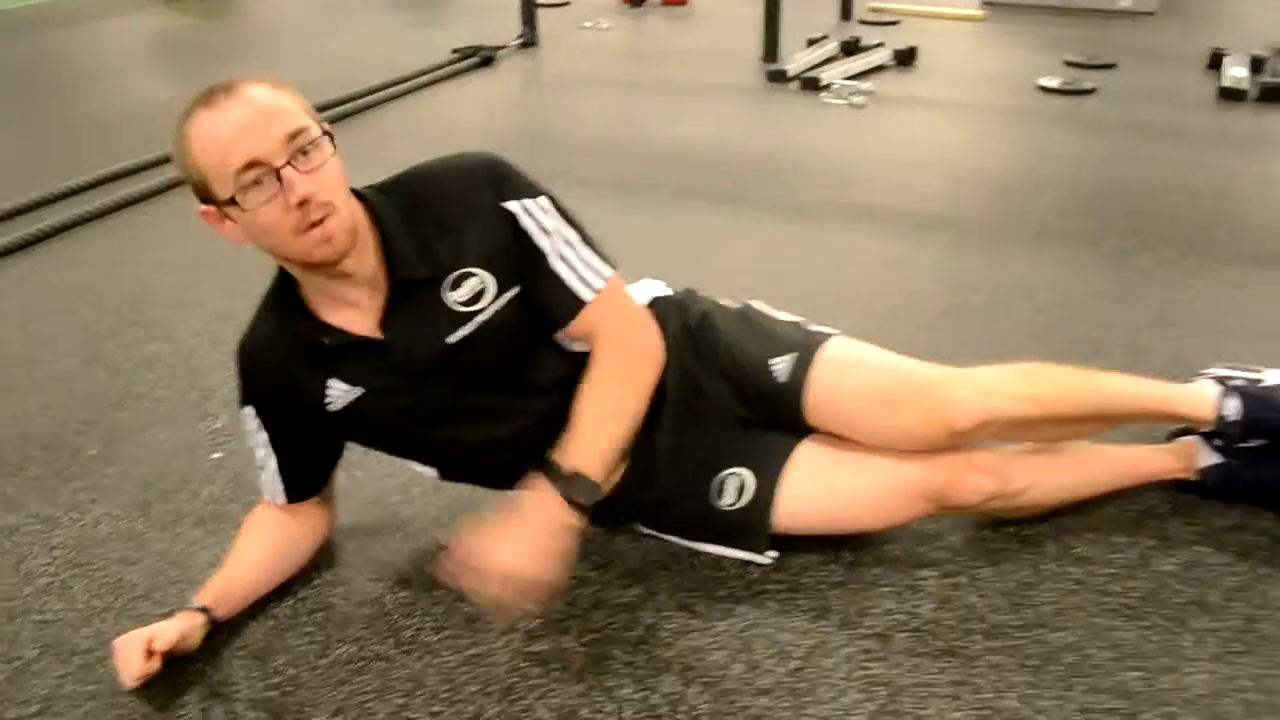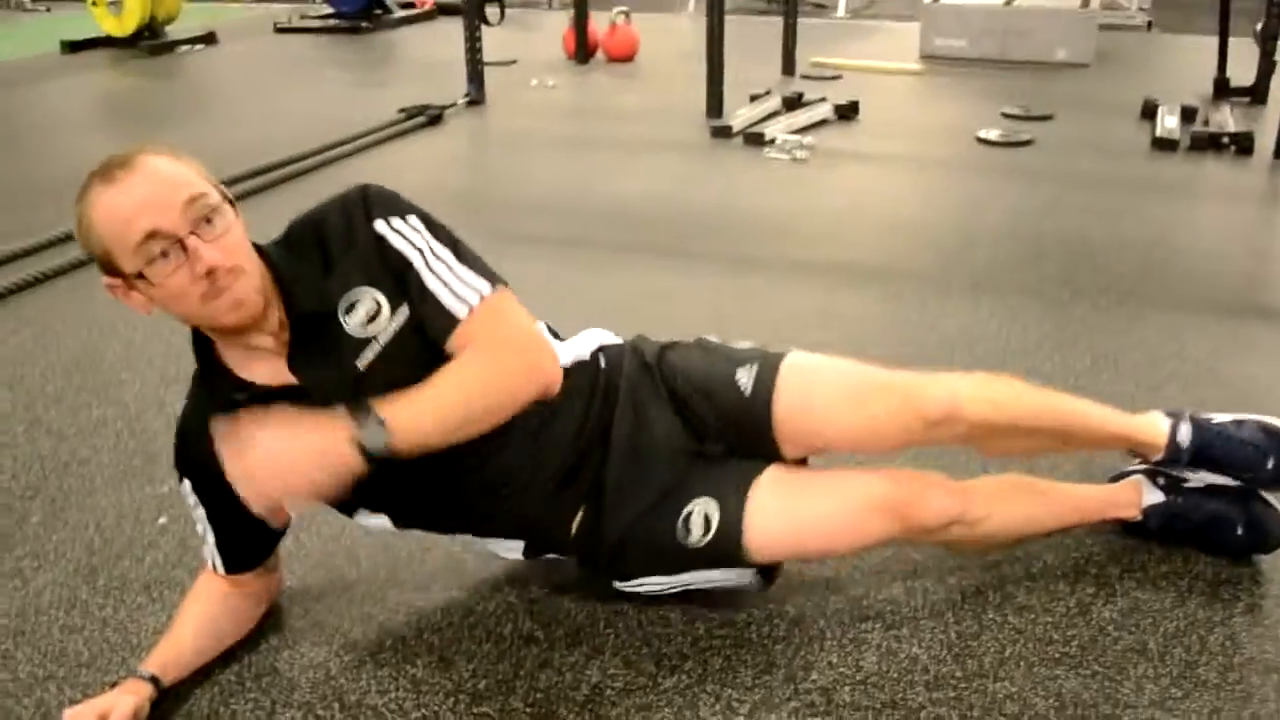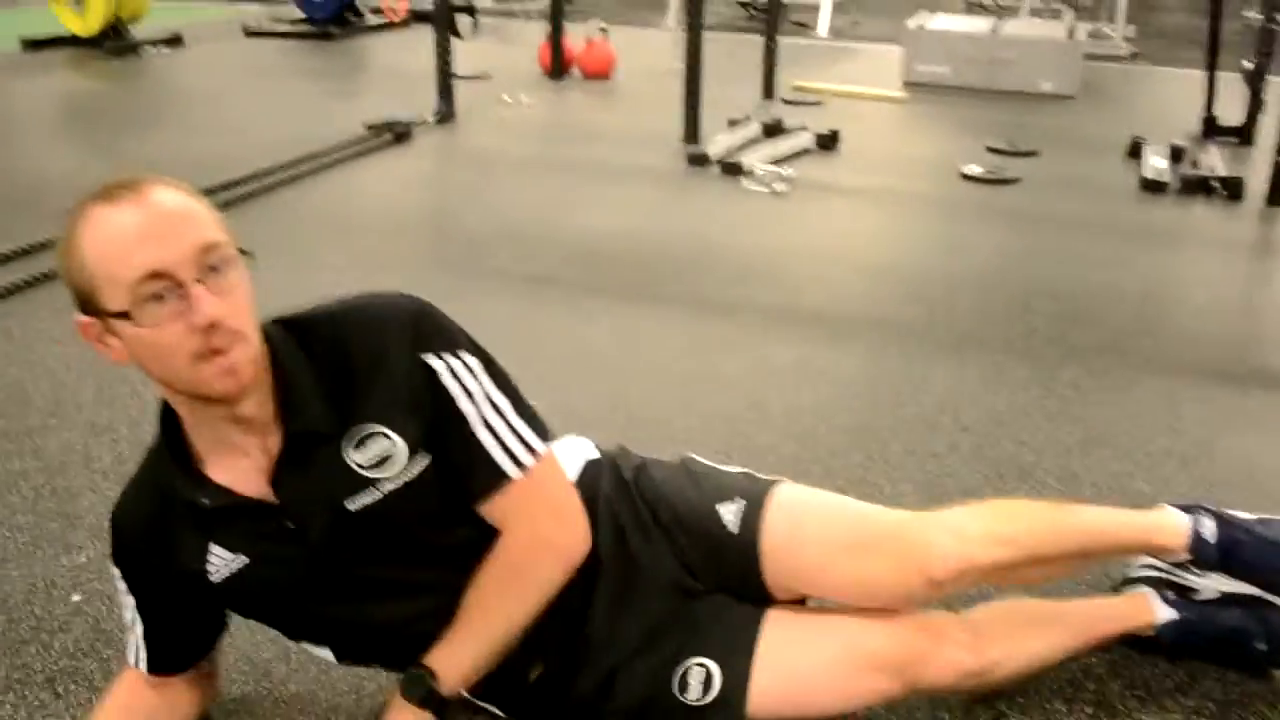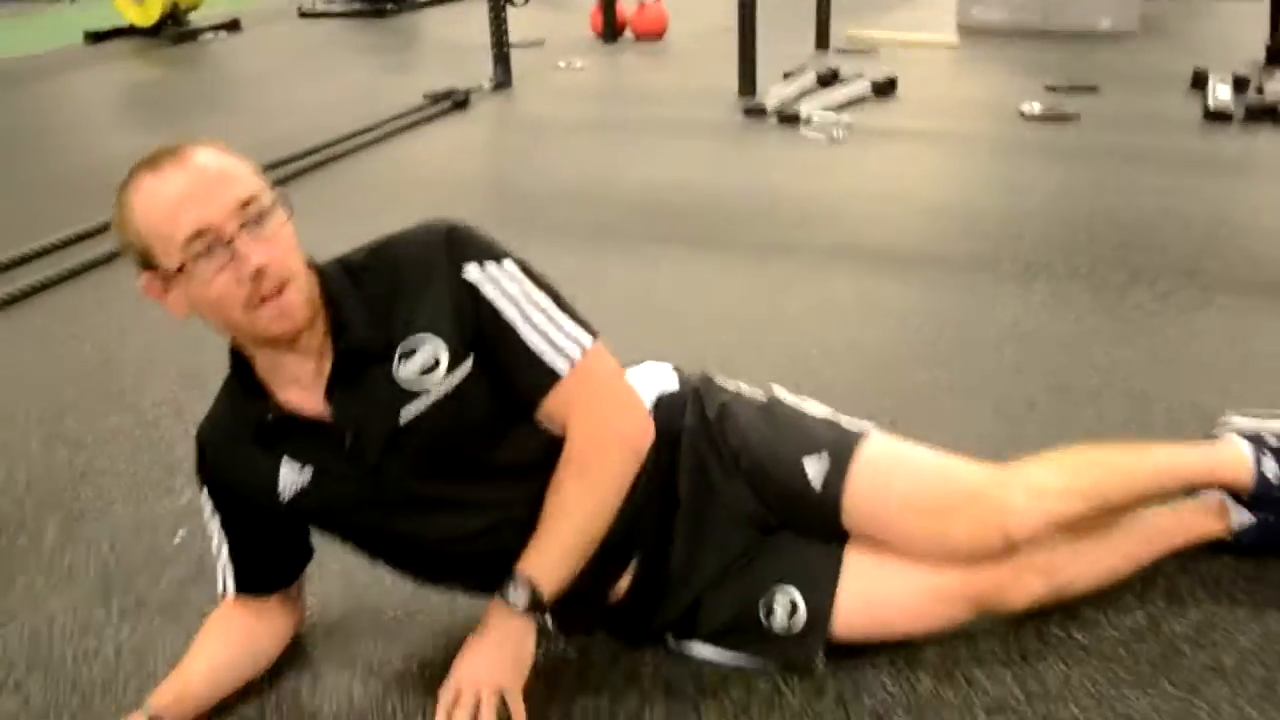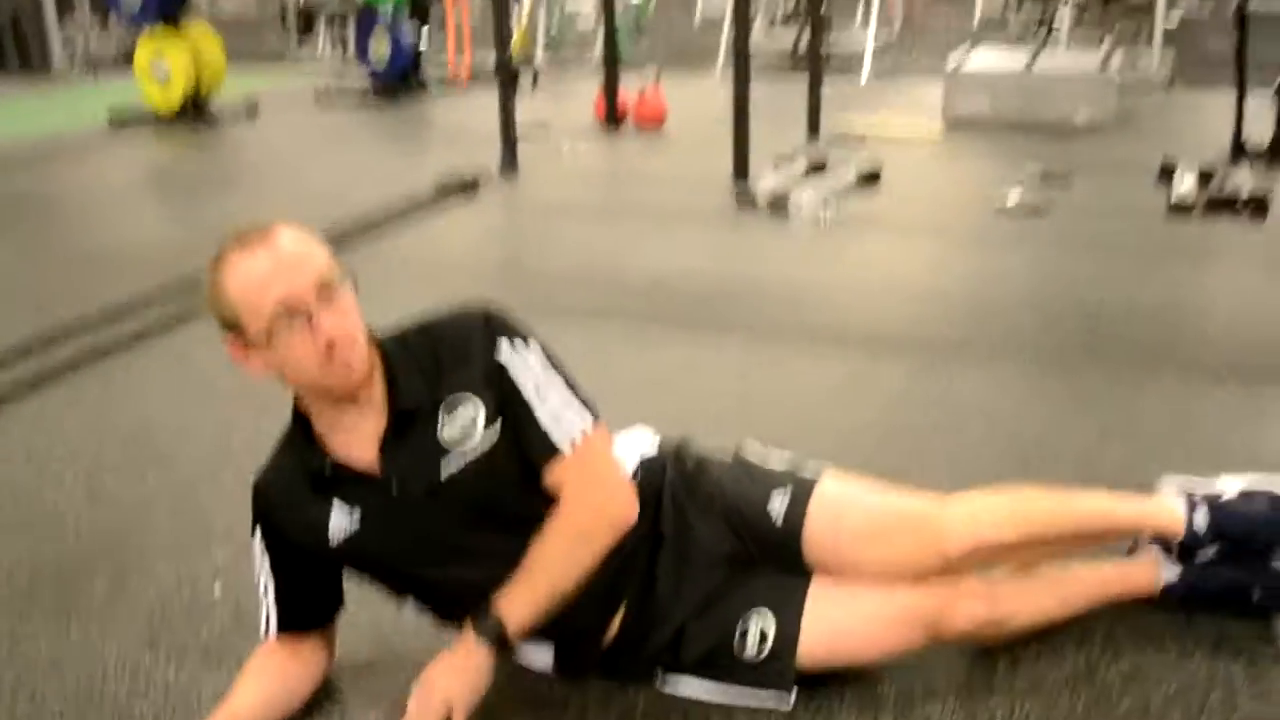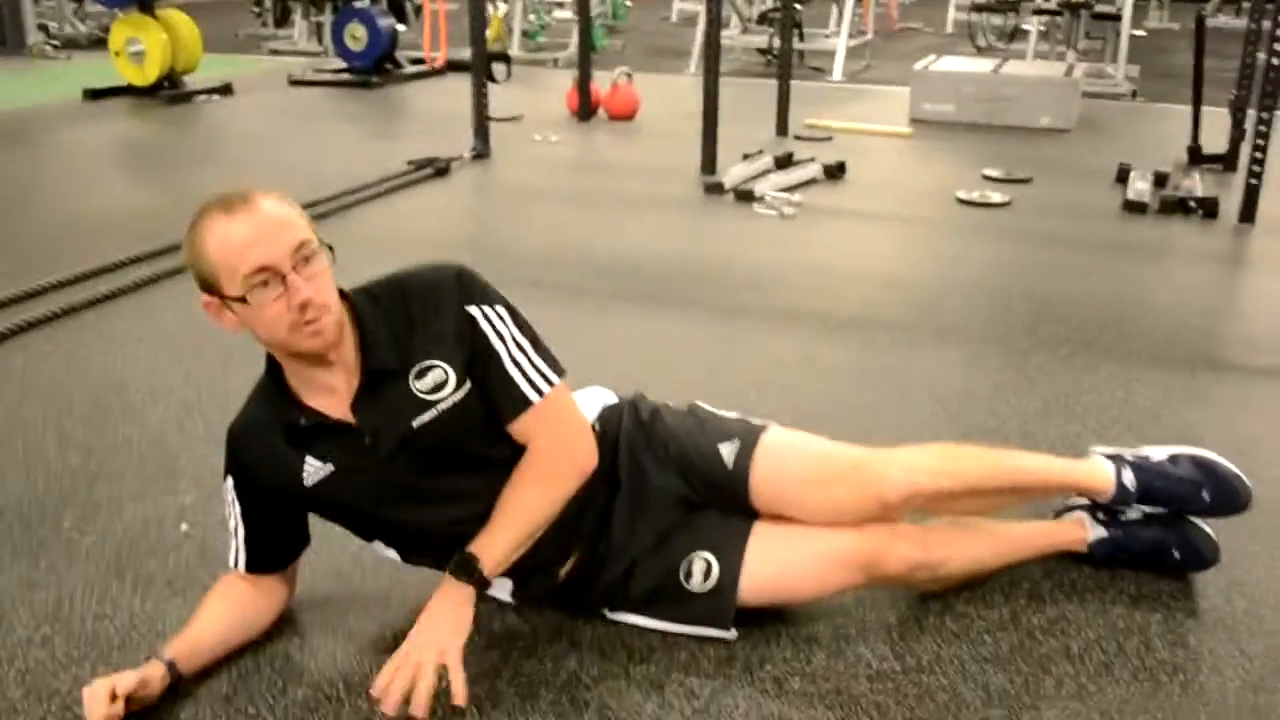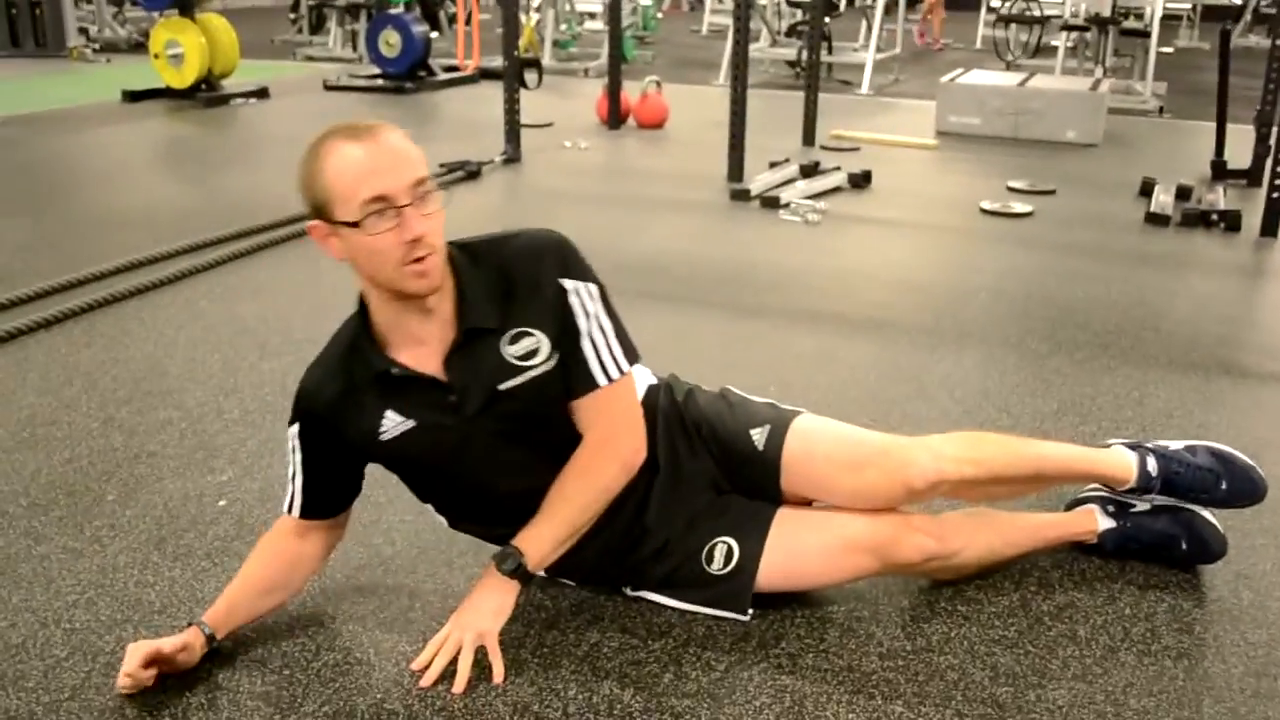
dt=0.5s
person 1, frame 1
left shoulder: (470, 197)
right shoulder: (281, 364)
left elbow: (627, 337)
right elbow: (298, 510)
left wrist: (553, 502)
right wrist: (195, 616)
left hip: (685, 356)
right hip: (657, 478)
left knee: (947, 414)
right knee: (956, 484)
person 1, frame 2
left shoulder: (355, 229)
right shoulder: (214, 436)
left elbow: (522, 356)
right elbow: (244, 575)
left wrist: (352, 435)
left hip: (637, 397)
right hip: (611, 524)
left knee: (928, 408)
right knee: (913, 505)
left ankle: (1165, 437)
right ankle: (1138, 503)
person 1, frame 3
left shoulder: (387, 343)
right shoulder: (163, 525)
left elbow: (546, 525)
left hip: (626, 522)
left knee: (918, 565)
right ankle: (1160, 616)
person 1, frame 4
left shoulder: (437, 269)
right shoulder: (241, 458)
left elbow: (612, 418)
right elbow: (262, 606)
left wrist: (513, 619)
left hip: (700, 452)
right hip: (658, 597)
left knee: (996, 519)
right knee: (992, 589)
person 1, frame 5
left shoulder: (474, 348)
right shoulder: (291, 502)
left elbow: (605, 495)
left hip: (688, 507)
left knee: (937, 542)
right knee: (948, 612)
left ankle: (1185, 518)
right ankle: (1163, 574)
person 1, frame 6
left shoulder: (440, 301)
right shoulder: (264, 451)
left elbow: (565, 443)
right elbow: (261, 581)
left wrist: (458, 589)
left hip: (637, 454)
right hip: (598, 571)
left knee: (878, 485)
right knee: (882, 555)
left ankle: (1108, 476)
right ankle: (1091, 538)
person 1, frame 7
left shoulder: (534, 268)
right shoulder: (337, 397)
left elbow: (618, 437)
right elbow: (309, 531)
left wrist: (504, 574)
right wrist: (201, 634)
left hip: (683, 436)
right hip: (631, 544)
left knee: (906, 475)
right knee: (899, 545)
left ankle: (1127, 466)
right ankle: (1102, 527)
